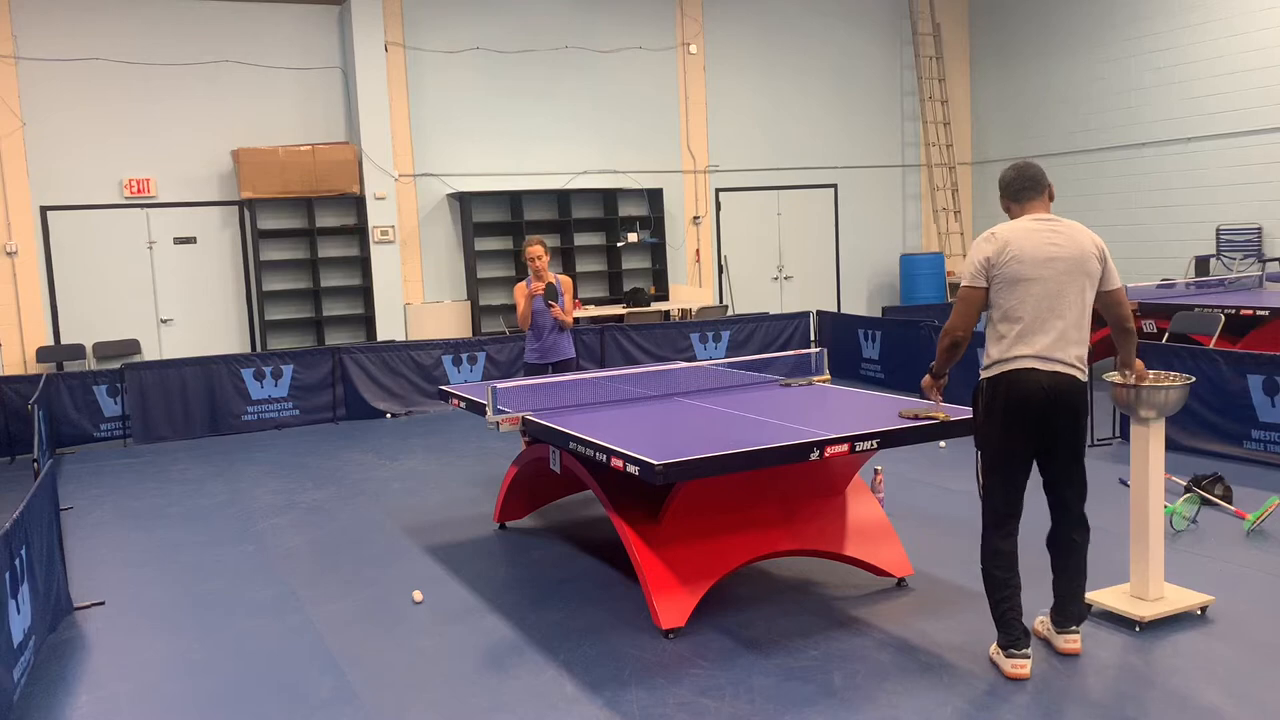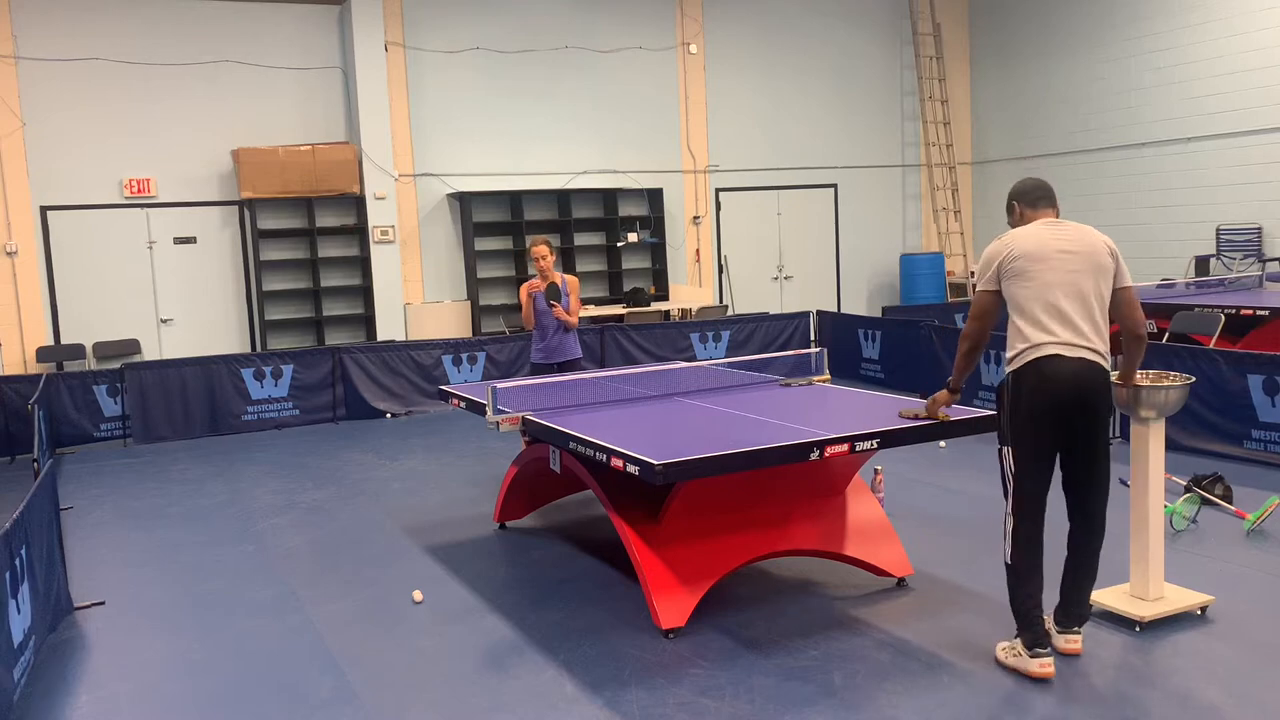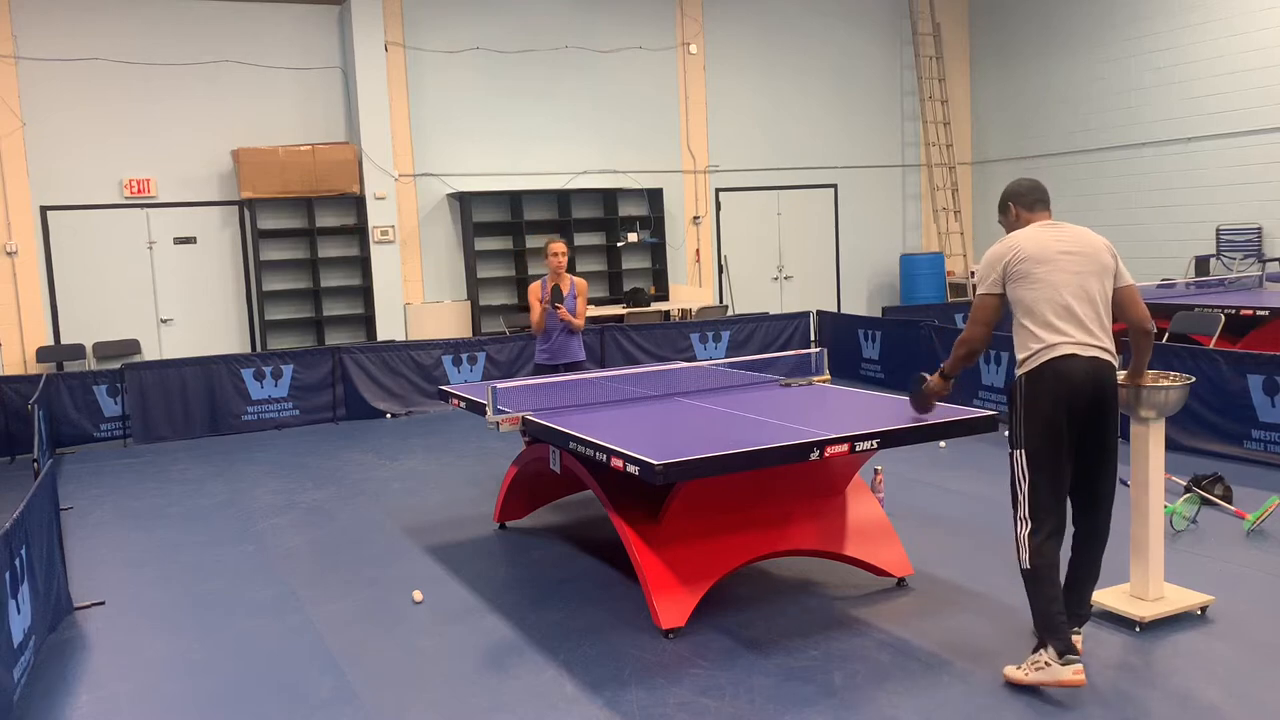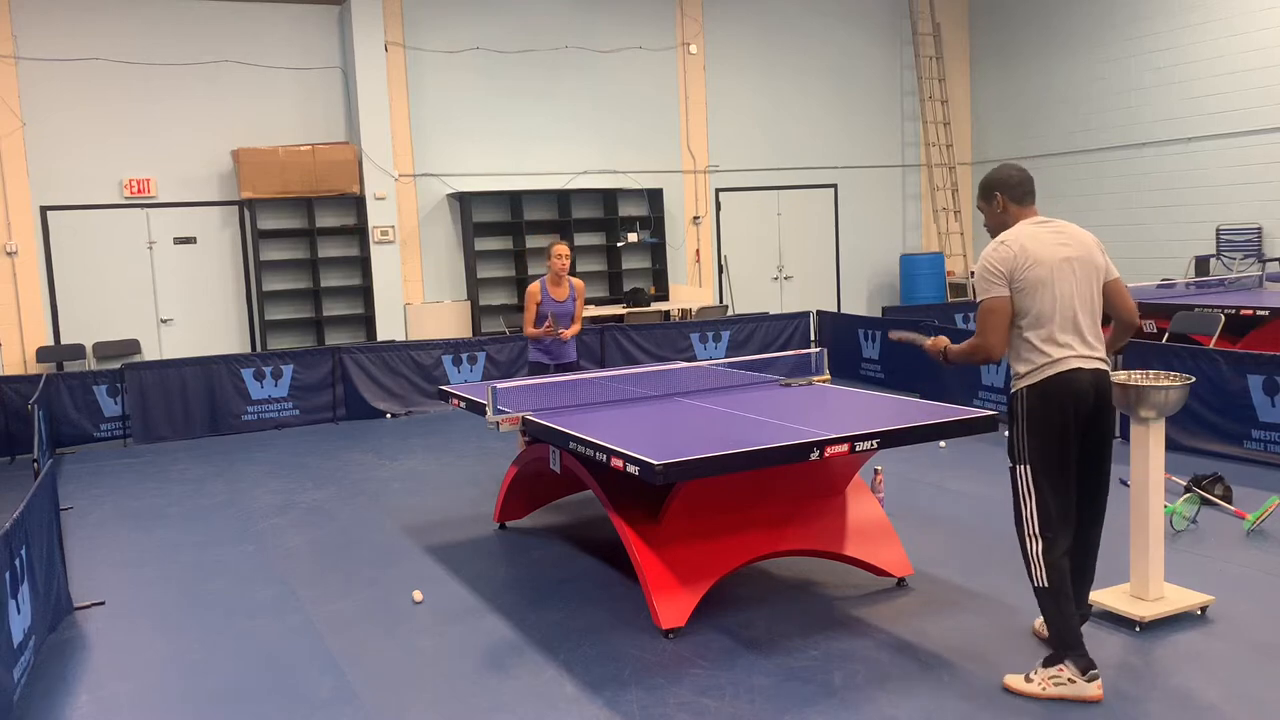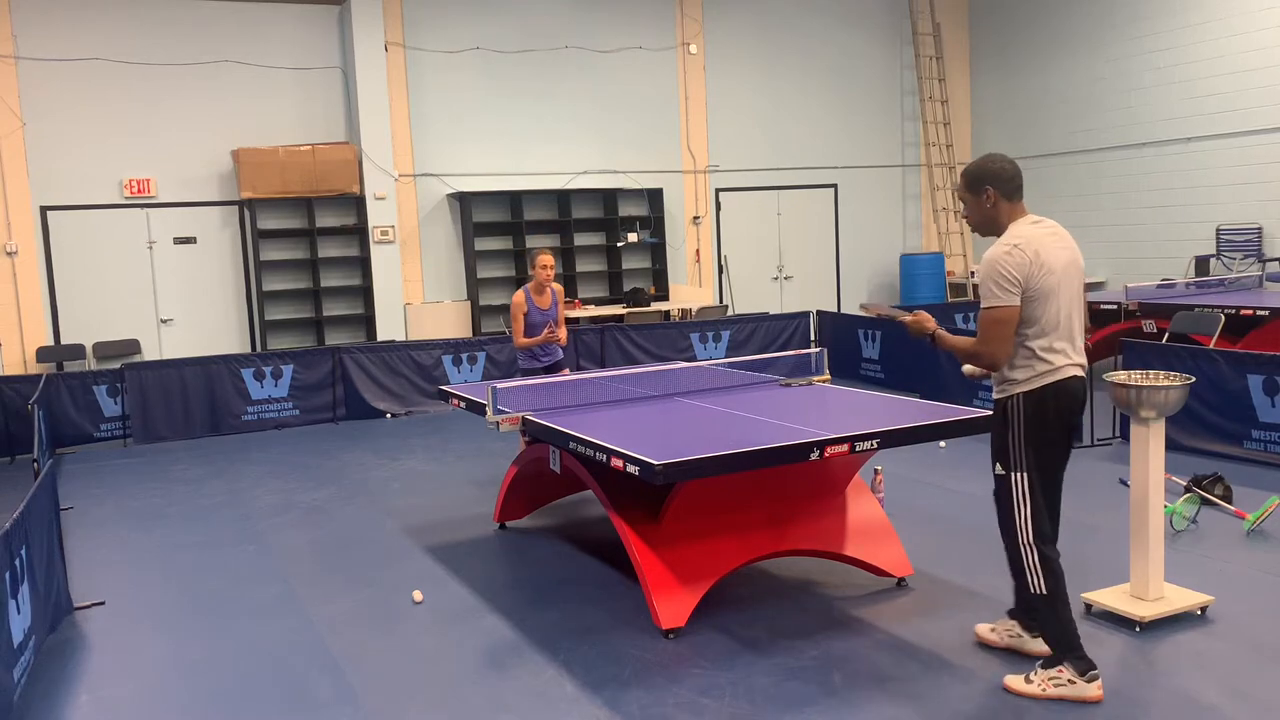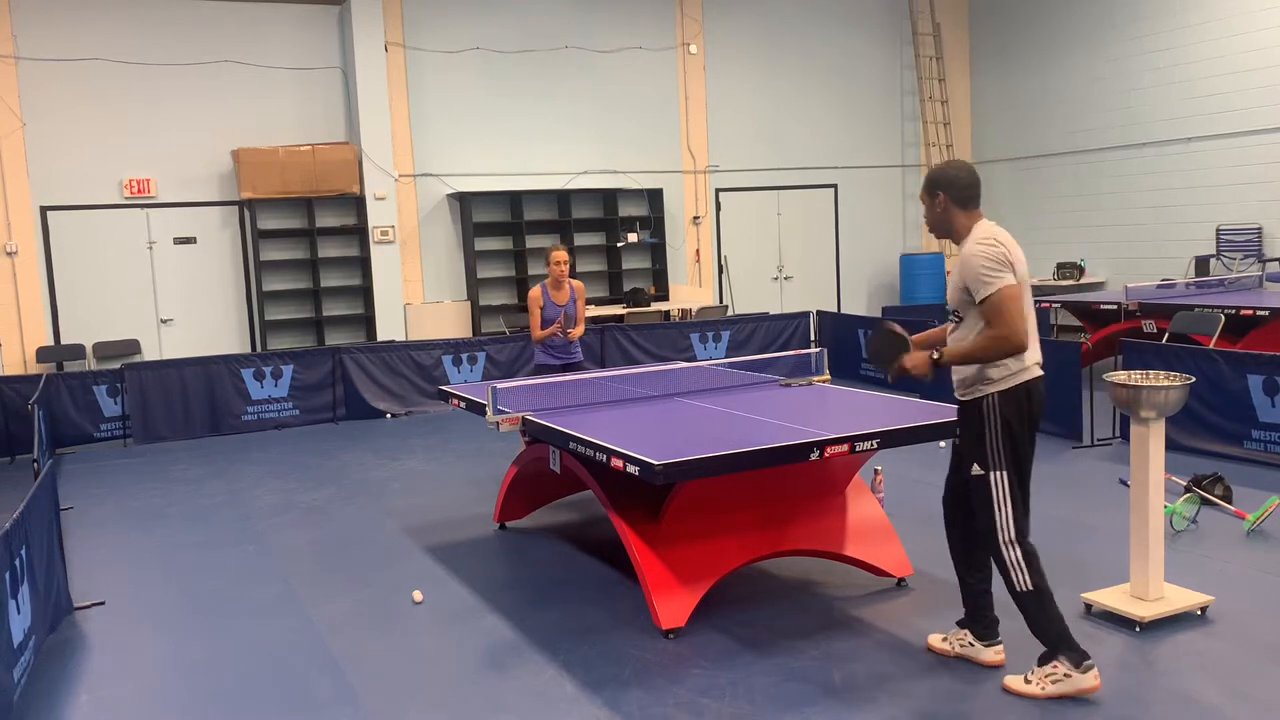
dt=0.4s
person 1, frame 1
left shoulder: (993, 243)
right shoulder: (1089, 242)
left elbow: (959, 330)
right elbow: (1122, 322)
left wrist: (936, 373)
right wrist: (1129, 362)
left hip: (1008, 387)
right hip: (1068, 387)
left knee: (1001, 521)
right knee: (1069, 511)
left ankle: (1013, 646)
right ankle: (1066, 624)
person 1, frame 2
left shoulder: (1005, 247)
right shoulder: (1101, 243)
left elbow: (975, 335)
right elbow: (1136, 330)
left wrist: (952, 388)
right wrist: (1128, 373)
left hip: (1034, 378)
right hip: (1091, 378)
left knee: (1024, 513)
right knee: (1088, 510)
left ankle: (1033, 644)
right ankle: (1069, 623)
person 1, frame 3
left shoulder: (1006, 251)
right shoulder: (1099, 244)
left elbow: (975, 339)
right elbow: (1143, 325)
left wrist: (943, 377)
right wrist: (1137, 373)
left hip: (1046, 379)
right hip: (1100, 376)
left knee: (1039, 518)
right knee: (1093, 511)
left ankle: (1058, 651)
right ankle: (1071, 622)
person 1, frame 4
left shoulder: (1000, 253)
right shoulder: (1085, 240)
left elbow: (989, 349)
right elbow: (1128, 319)
left wrist: (945, 352)
left hip: (1044, 393)
right hip: (1096, 384)
left knee: (1042, 528)
right knee: (1085, 515)
left ankle: (1074, 666)
right ankle: (1067, 618)
person 1, frame 5
left shoulder: (1003, 258)
right shoulder: (1060, 236)
left elbow: (991, 356)
left wrist: (934, 333)
left hip: (1031, 401)
right hip: (1070, 385)
left knee: (1027, 532)
right knee: (1034, 519)
left ankle: (1073, 667)
right ankle: (1027, 622)
person 1, frame 6
left shoulder: (978, 252)
right shoulder: (989, 241)
left elbow: (1012, 338)
left wrist: (938, 358)
right wrist: (929, 339)
left hip: (999, 400)
right hip: (994, 398)
left knee: (1005, 532)
right knee: (963, 511)
left ankle: (1069, 660)
right ankle: (980, 632)
